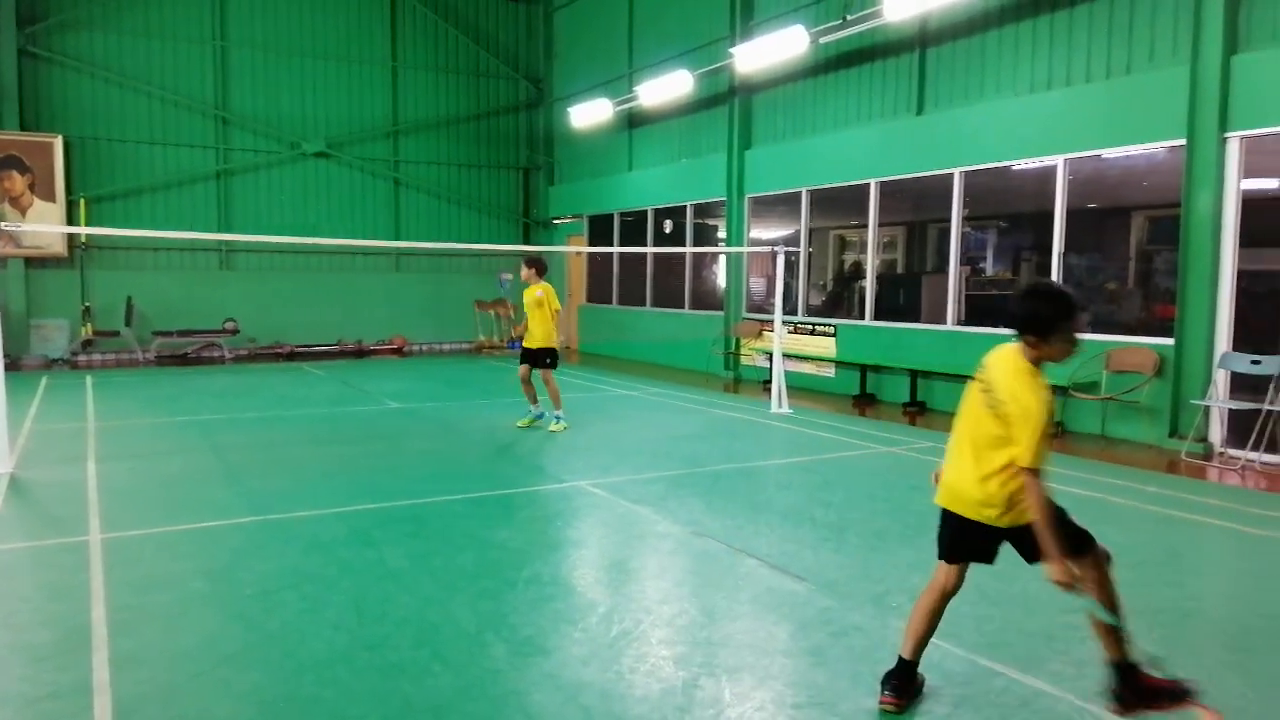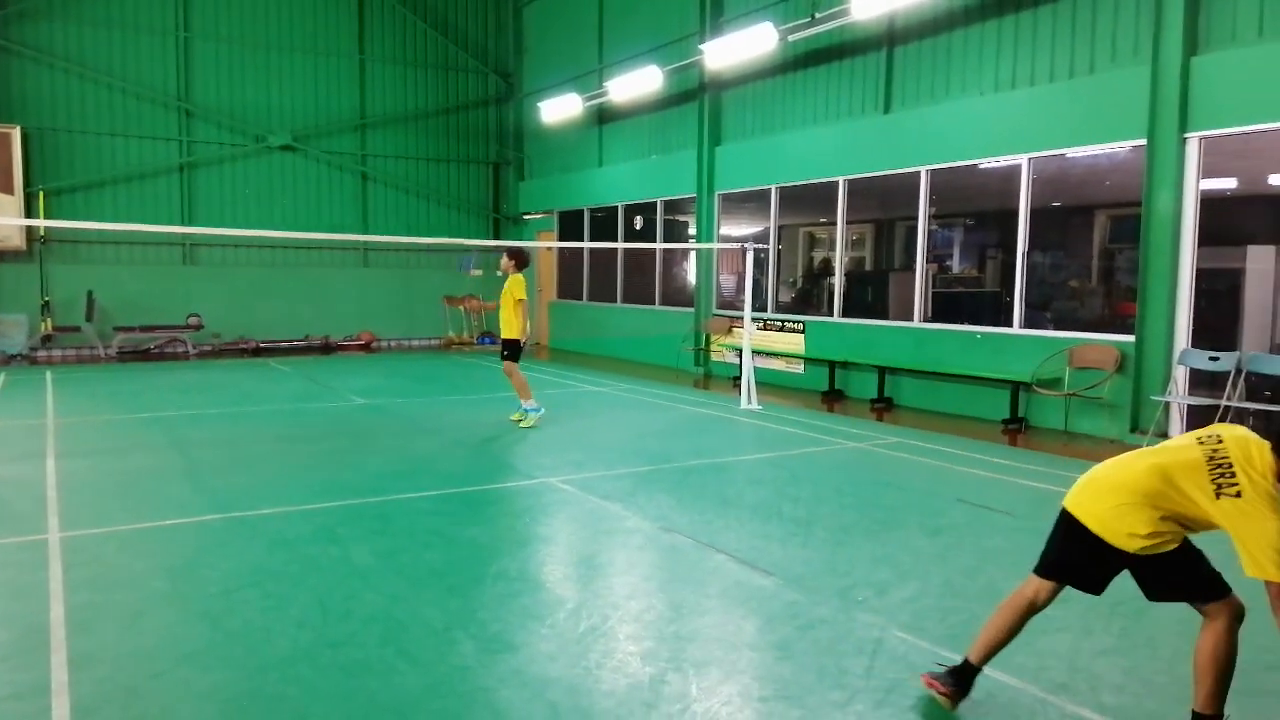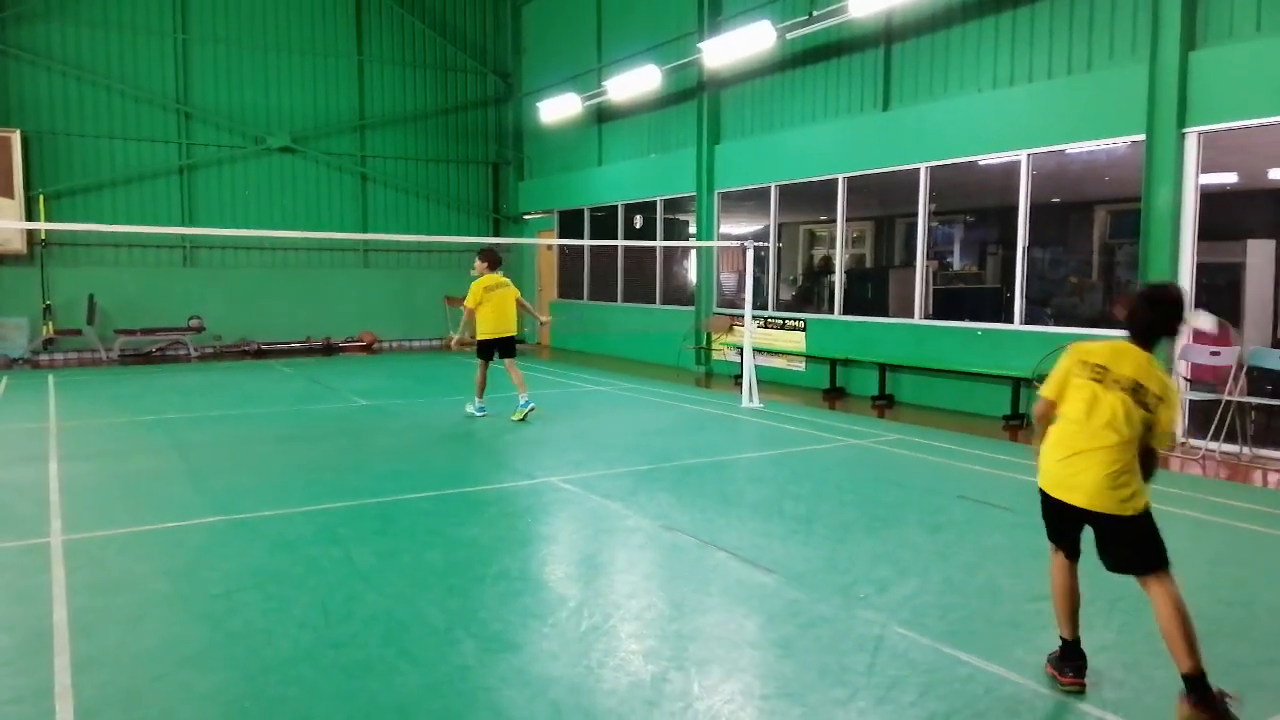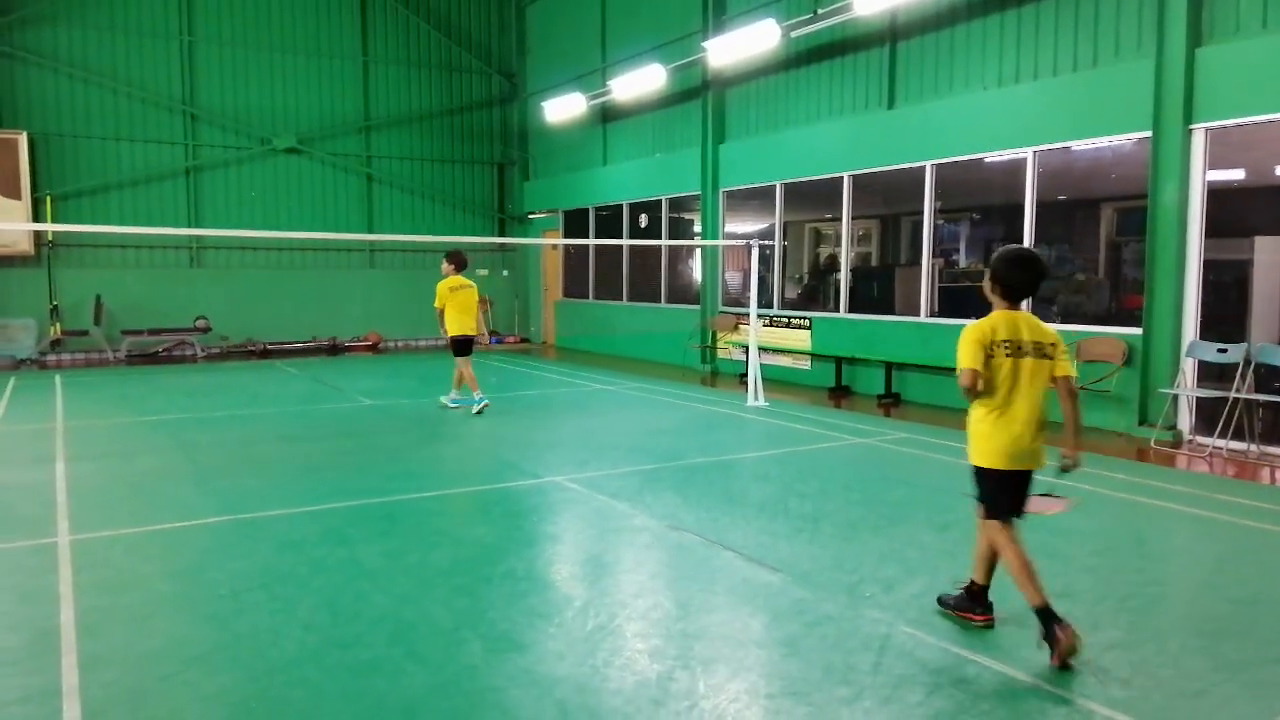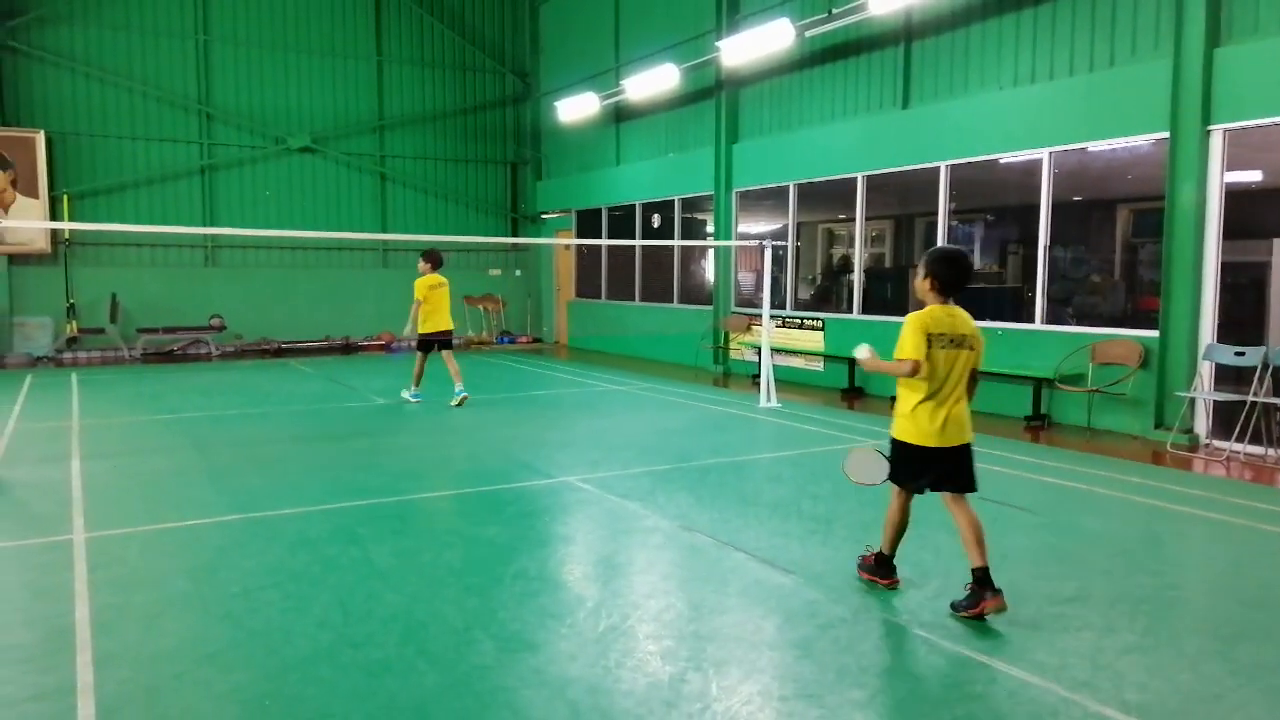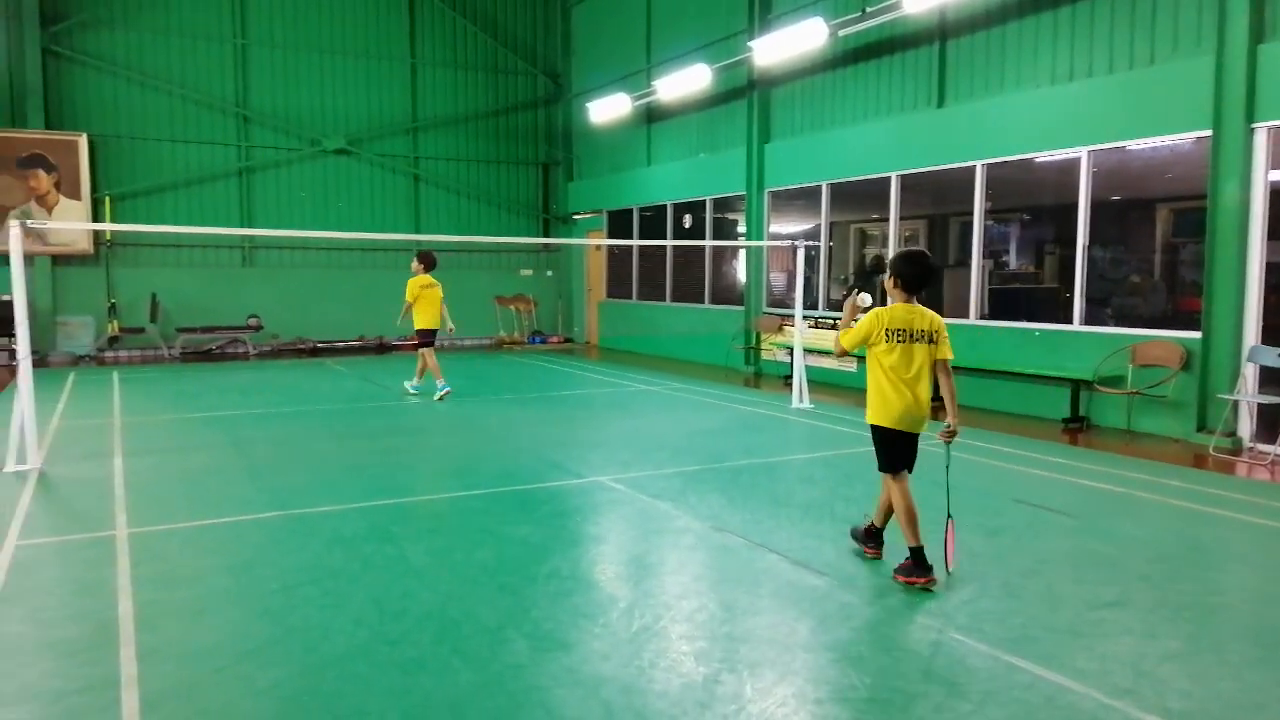
dt=0.5s
person 1, frame 1
left shoulder: (998, 356)
right shoulder: (1032, 399)
right elbow: (1031, 481)
left wrist: (951, 463)
right wrist: (1055, 558)
left hip: (958, 489)
right hip: (1003, 500)
left knee: (946, 579)
right knee: (1094, 562)
left ankle: (901, 679)
right ankle: (1128, 682)
person 1, frame 2
left shoulder: (1235, 436)
left hip: (1089, 494)
right hip: (1136, 523)
left knee: (1036, 592)
right knee: (1224, 613)
left ankle: (959, 677)
person 1, frame 3
left shoulder: (1080, 353)
right shoulder: (1160, 385)
left elbow: (1041, 410)
right elbow: (1150, 457)
left wrist: (1041, 443)
right wrist: (1136, 487)
left hip: (1057, 474)
right hip: (1114, 488)
left knee: (1062, 555)
right knee: (1159, 582)
left ankle: (1069, 658)
person 1, frame 4
left shoulder: (979, 331)
right shoulder: (1047, 335)
left elbow: (969, 382)
right elbow: (1069, 392)
left wrist: (972, 393)
right wrist: (1072, 445)
left hip: (993, 448)
right hip: (1028, 447)
left knee: (1003, 532)
right knee: (994, 518)
left ankle: (1053, 624)
right ankle: (976, 597)
person 1, frame 5
left shoulder: (918, 321)
right shoulder: (969, 325)
left elbow: (911, 368)
right elbow: (972, 377)
left wrist: (875, 364)
left hip: (916, 428)
right hip: (956, 430)
left knee: (901, 492)
right knee: (957, 502)
left ankle: (883, 564)
right ankle: (984, 586)
person 1, frame 6
left shoulder: (877, 318)
right shoulder: (935, 322)
left elbow: (840, 348)
right elbow: (944, 370)
left wrist: (847, 317)
right wrist: (952, 416)
left hip: (886, 414)
right hip: (915, 415)
left knee: (896, 483)
right knee: (894, 476)
left ankle: (919, 563)
right ankle: (873, 533)
